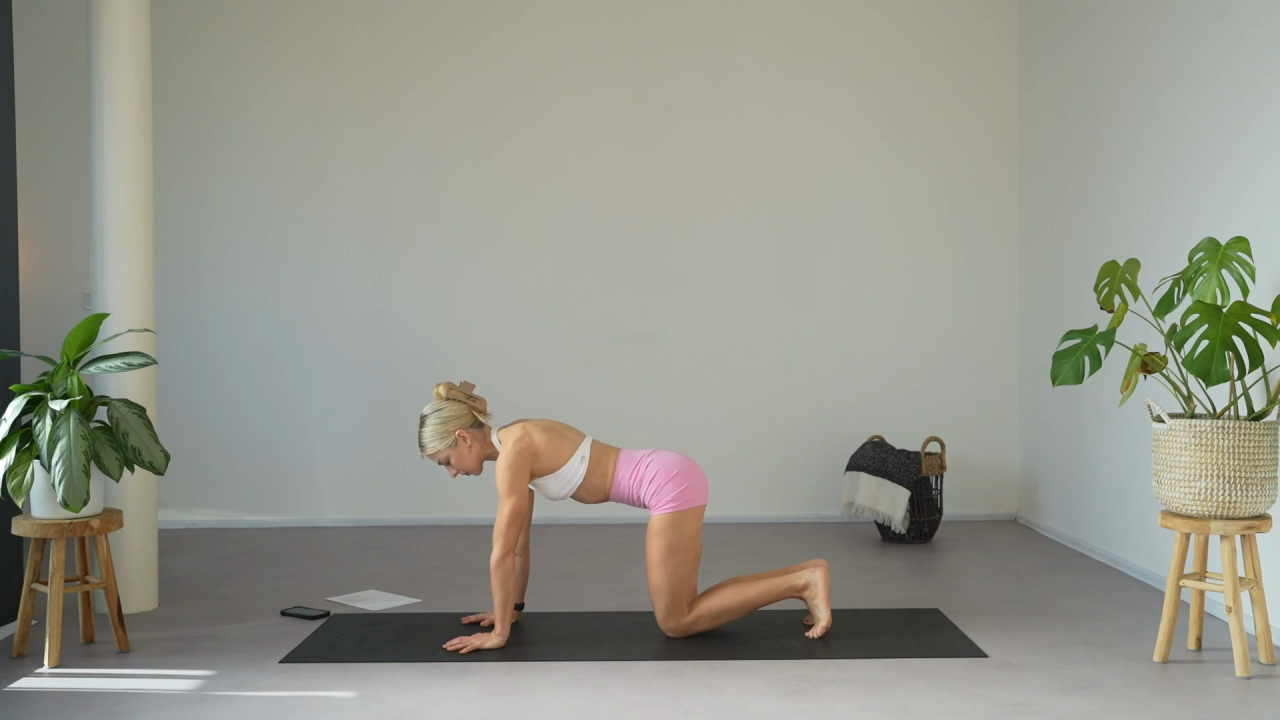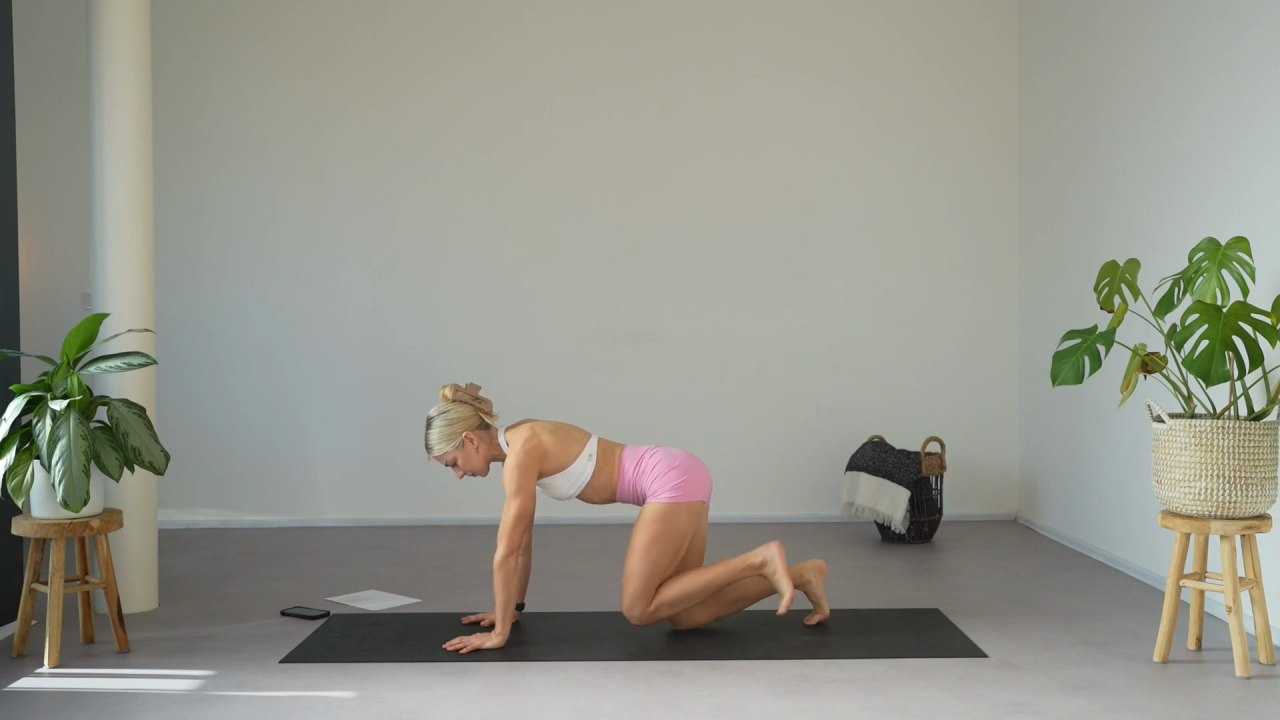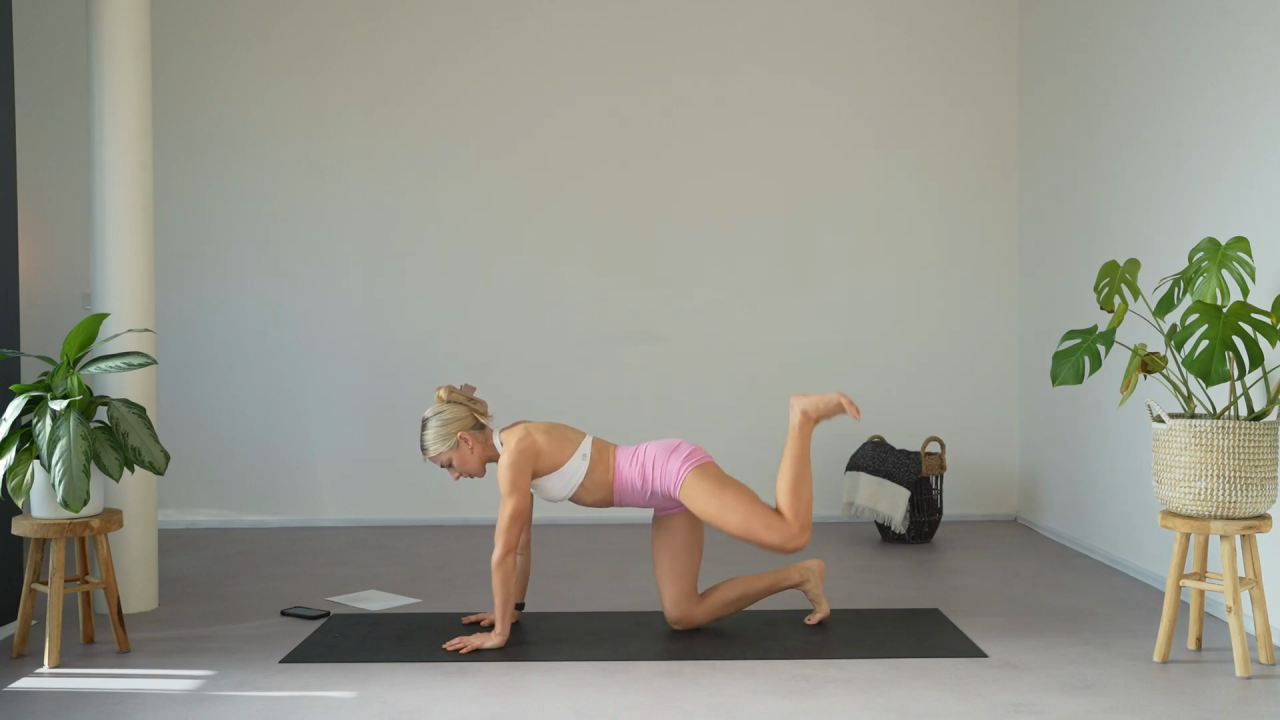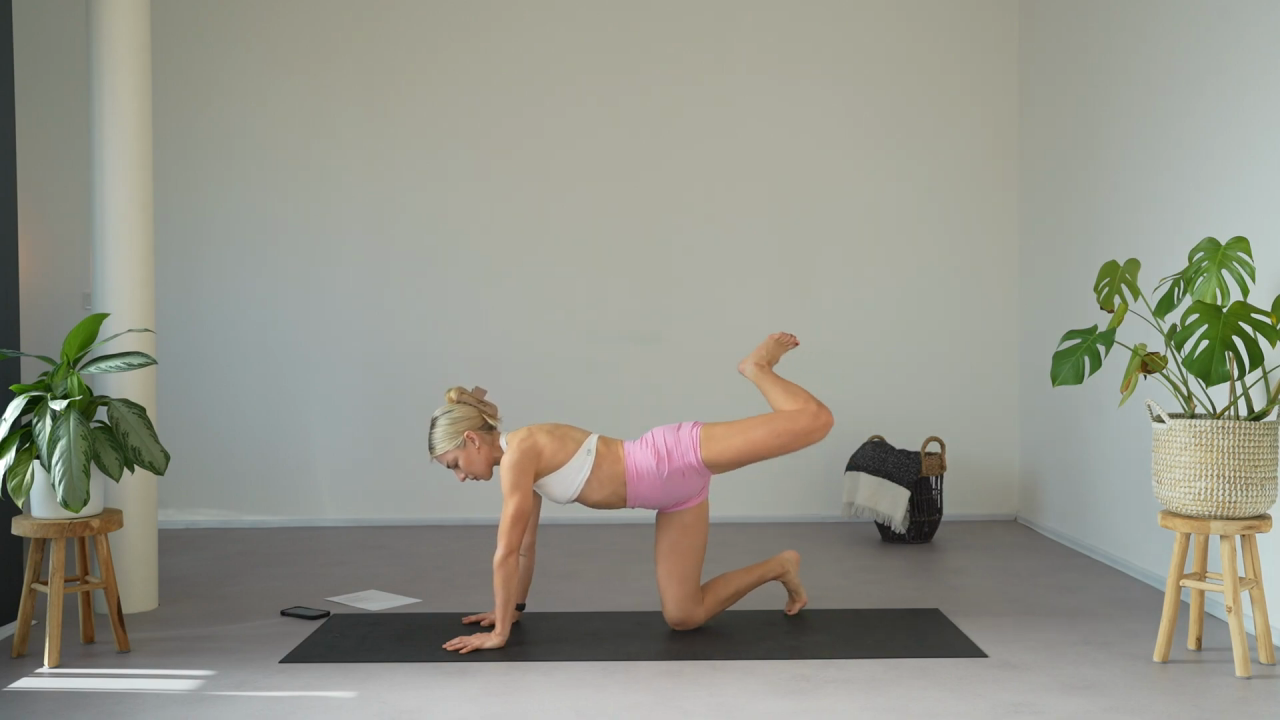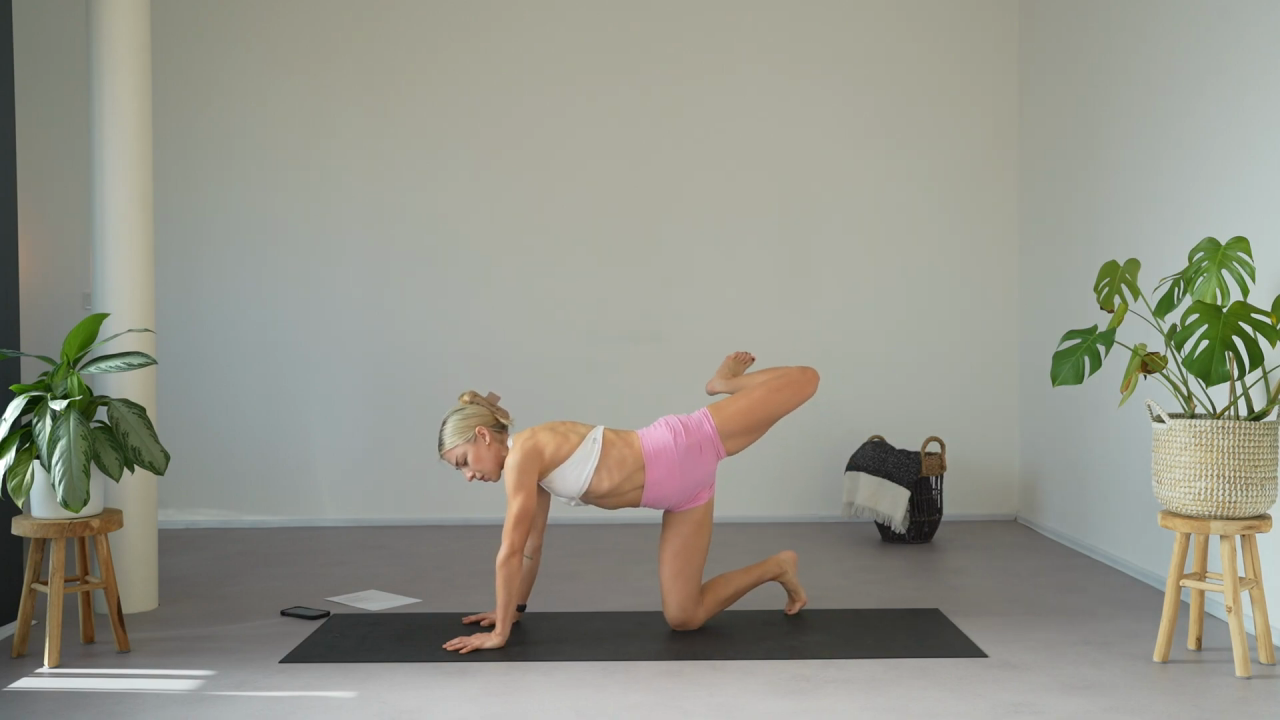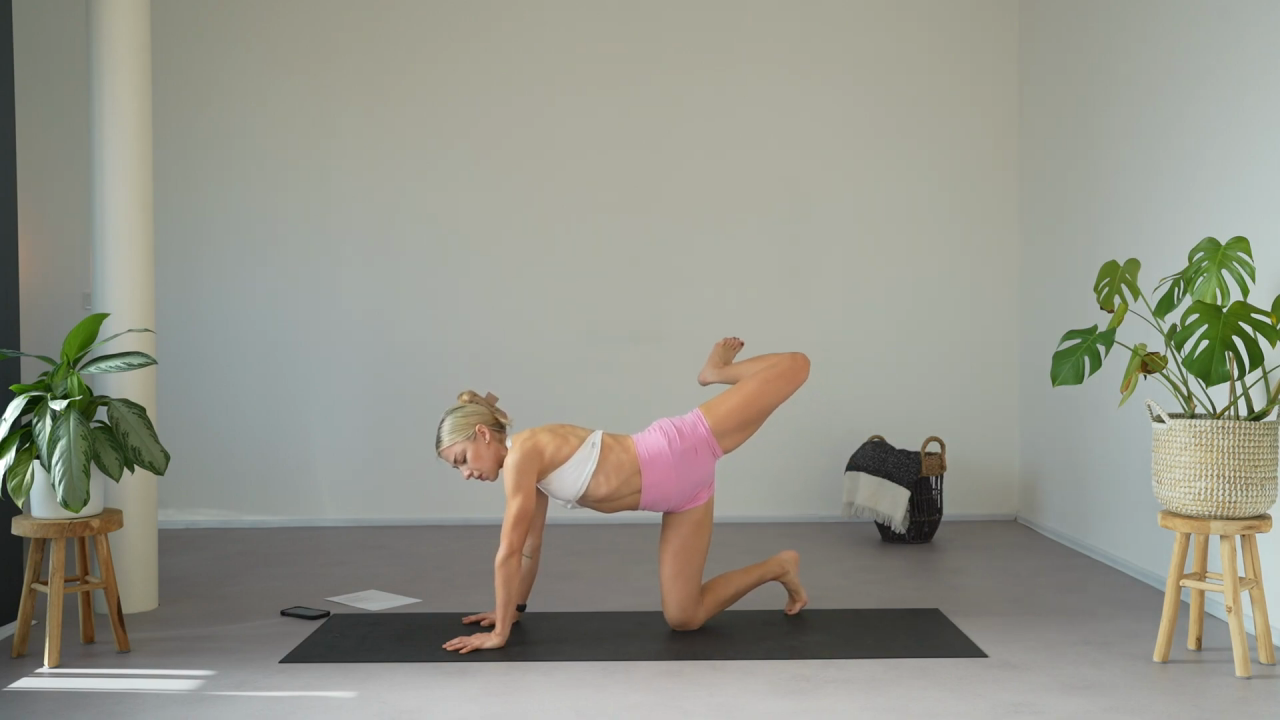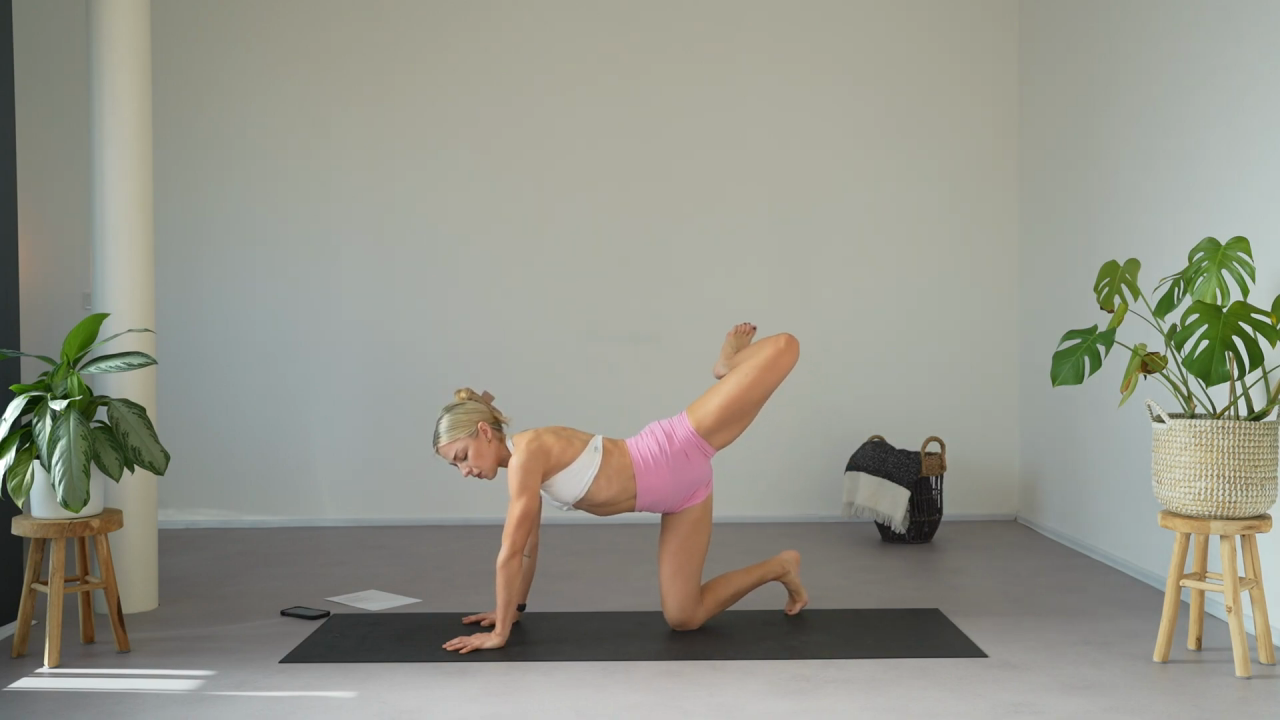
dt=0.7s
person 1, frame 1
left shoulder: (511, 451)
right shoulder: (518, 443)
left elbow: (503, 550)
right elbow: (520, 540)
left wrist: (500, 631)
right wrist: (512, 608)
left hip: (669, 483)
right hip: (671, 480)
left knee: (675, 623)
right knee: (678, 613)
left ankle: (803, 582)
right ankle: (802, 574)
person 1, frame 2
left shoulder: (520, 452)
right shoulder: (519, 445)
left elbow: (507, 550)
right elbow: (522, 542)
left wrist: (500, 631)
right wrist: (511, 608)
left hip: (672, 478)
right hip: (675, 479)
left knee: (639, 611)
right knee: (682, 616)
left ankle: (759, 560)
right ankle: (797, 575)
person 1, frame 3
left shoulder: (514, 453)
right shoulder: (516, 450)
left elbow: (504, 551)
right elbow: (521, 543)
left wrist: (500, 631)
right wrist: (511, 608)
left hip: (672, 466)
right hip: (667, 486)
left knee: (790, 534)
right knee: (683, 617)
left ankle: (802, 414)
right ankle: (800, 575)
person 1, frame 4
left shoulder: (517, 454)
right shoulder: (524, 462)
left elbow: (506, 552)
right elbow: (525, 546)
left wrist: (500, 632)
right wrist: (512, 609)
left hip: (679, 456)
right hip: (674, 491)
left knee: (816, 421)
right knee: (683, 616)
left ankle: (755, 368)
right ankle: (778, 568)
person 1, frame 5
left shoulder: (523, 452)
right shoulder: (534, 469)
left elbow: (510, 552)
right elbow: (530, 548)
left wrist: (499, 633)
right wrist: (513, 609)
left hip: (686, 449)
right hip: (681, 487)
left knee: (804, 379)
right knee: (684, 618)
right ankle: (777, 567)
person 1, frame 6
left shoulder: (521, 454)
right shoulder: (531, 469)
left elbow: (509, 552)
right elbow: (530, 547)
left wrist: (499, 633)
right wrist: (513, 609)
left hip: (682, 453)
right hip: (679, 491)
right knee: (684, 618)
right ankle: (778, 567)
person 1, frame 7
left shoulder: (526, 453)
right shoulder: (526, 466)
left elbow: (510, 551)
right elbow: (527, 546)
left wrist: (500, 632)
right wrist: (512, 609)
left hip: (678, 455)
right hip: (678, 491)
right knee: (683, 618)
right ankle: (779, 567)
